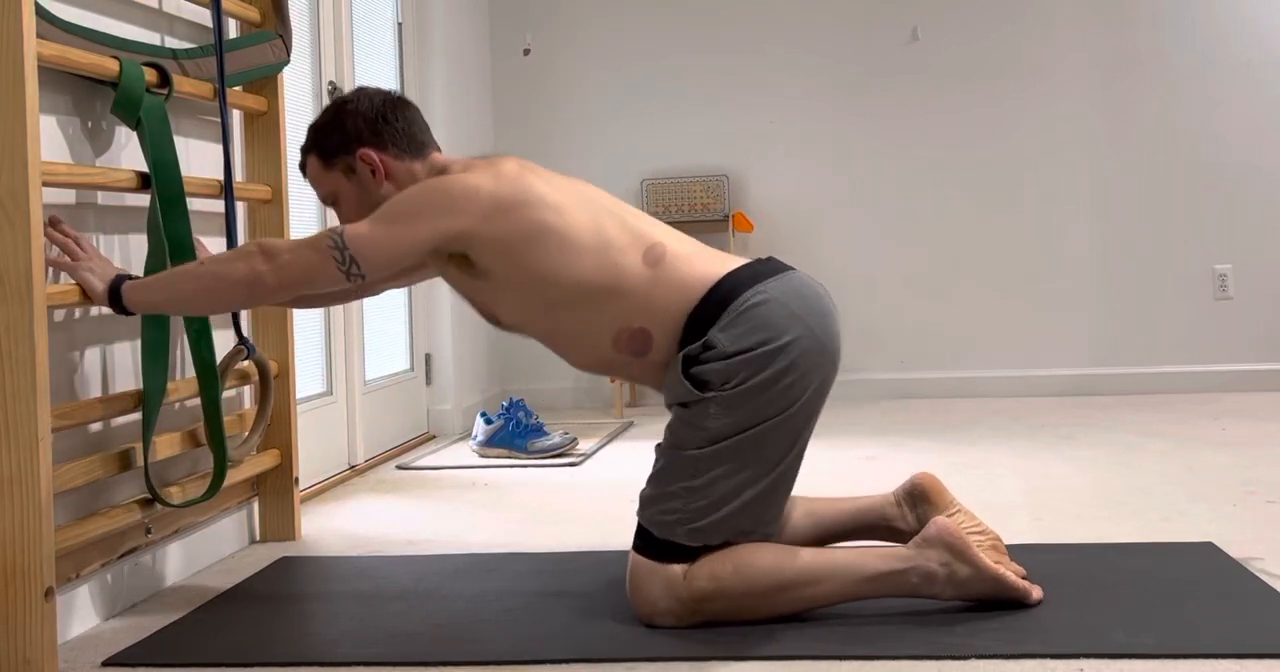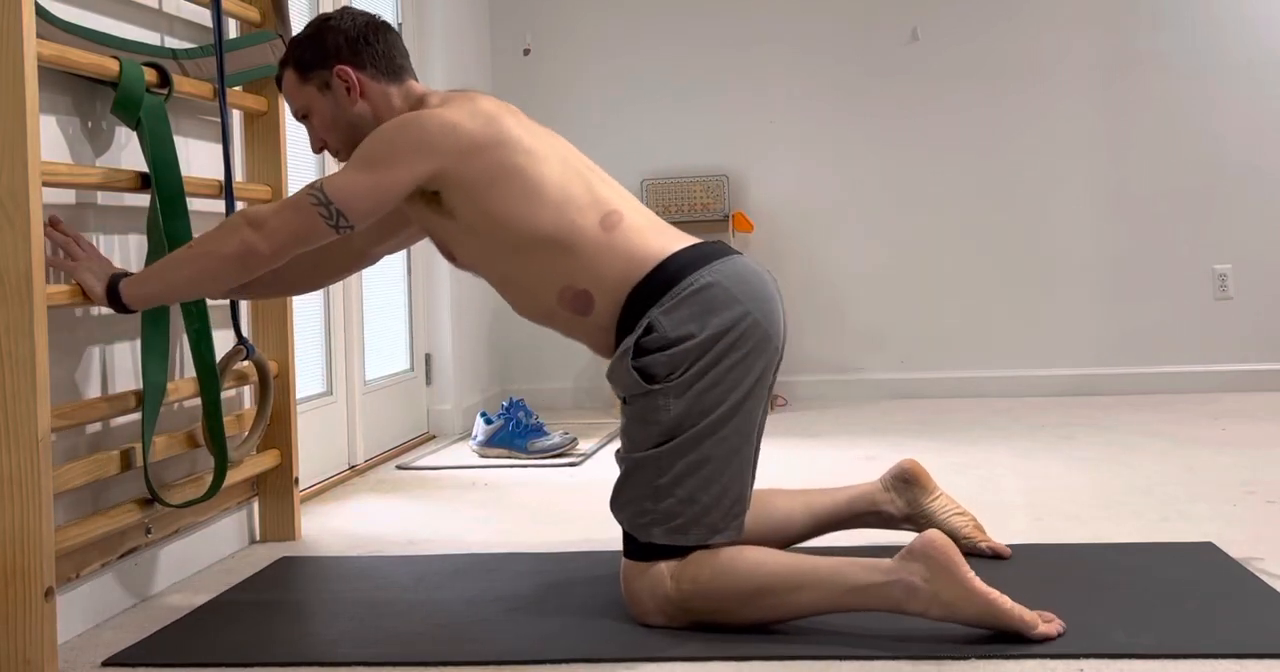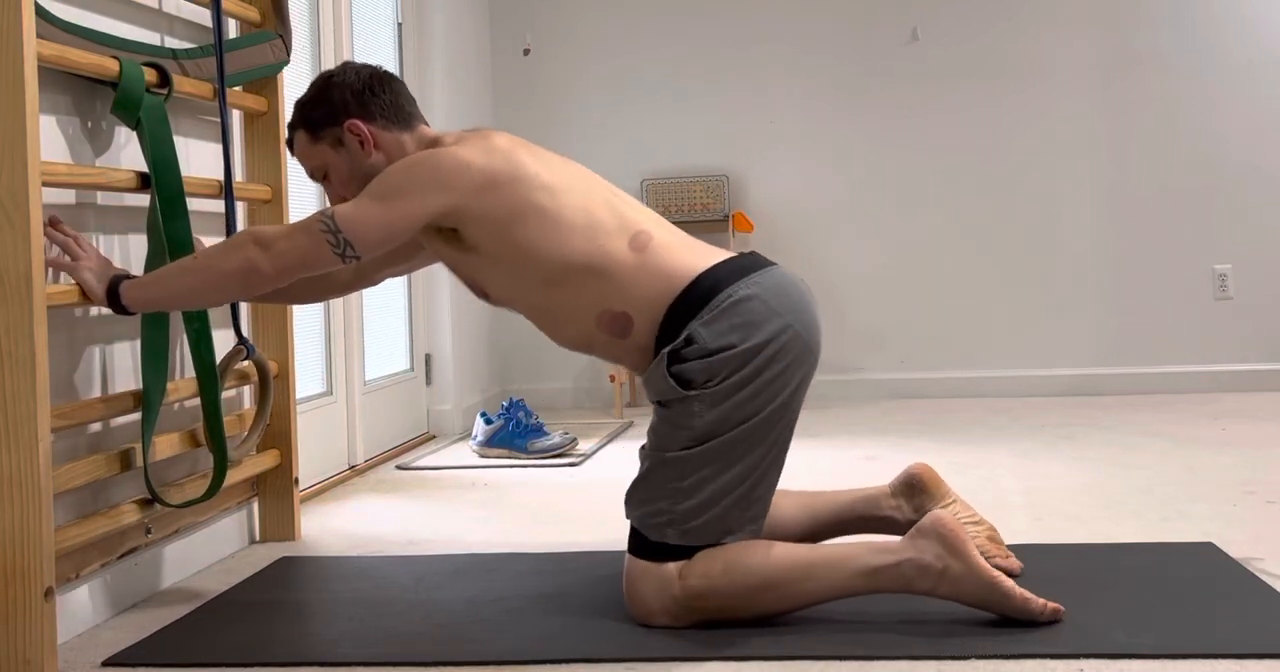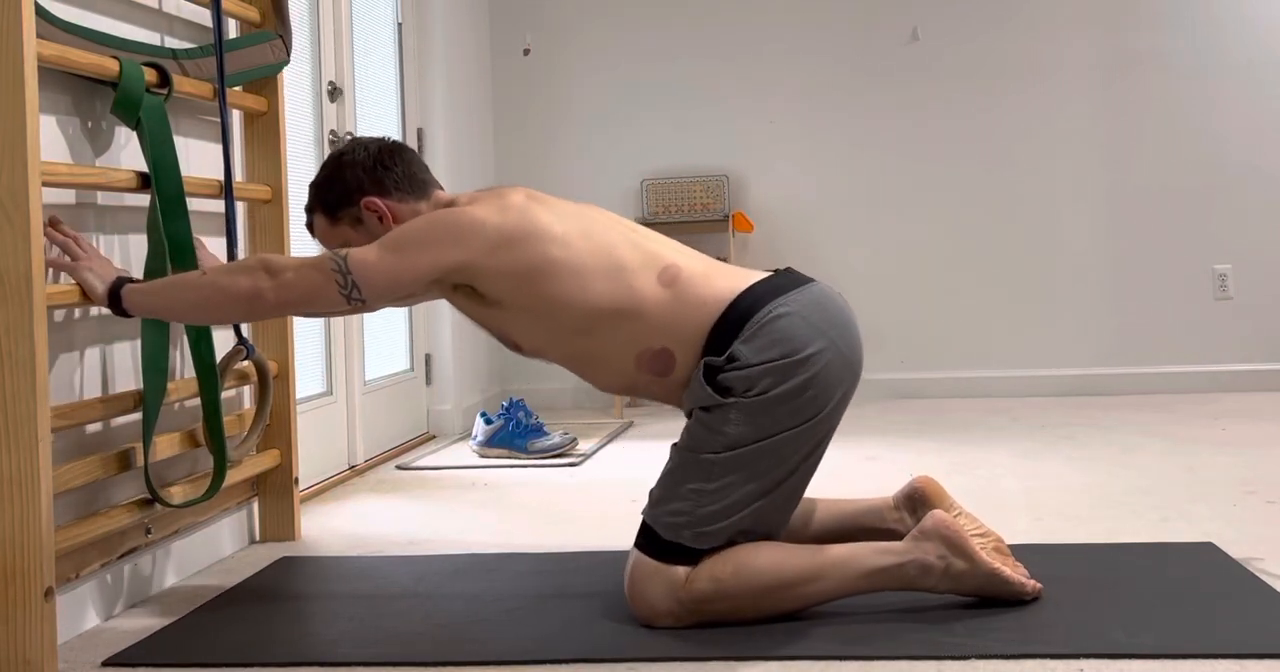
dt=0.5s
person 1, frame 1
left shoulder: (445, 197)
right shoulder: (473, 205)
left elbow: (278, 269)
right elbow: (343, 280)
left wrist: (125, 290)
right wrist: (220, 285)
left hip: (753, 338)
right hip: (778, 315)
left knee: (664, 588)
right knee: (710, 537)
left ankle: (923, 563)
right ankle: (899, 510)
person 1, frame 2
left shoulder: (424, 131)
right shoulder: (445, 160)
left elbow: (269, 233)
right elbow: (334, 256)
left wrist: (123, 289)
right wrist: (207, 282)
left hip: (691, 320)
right hip: (722, 299)
left knee: (660, 589)
right knee: (698, 540)
left ankle: (911, 577)
right ankle: (888, 498)
person 1, frame 3
left shoulder: (435, 171)
right shoulder: (461, 191)
left elbow: (275, 255)
right elbow: (335, 272)
left wrist: (122, 287)
right wrist: (210, 280)
left hip: (734, 334)
right hip: (763, 309)
left knee: (660, 589)
right knee: (710, 532)
left ankle: (918, 557)
right ankle: (895, 502)
person 1, frame 4
left shoulder: (455, 233)
right shoulder: (487, 228)
left elbow: (276, 287)
right elbow: (293, 285)
left wrist: (120, 289)
right wrist: (217, 283)
left hip: (773, 352)
right hip: (801, 323)
left knee: (663, 589)
right knee: (711, 539)
left ankle: (917, 558)
right ankle: (900, 513)
